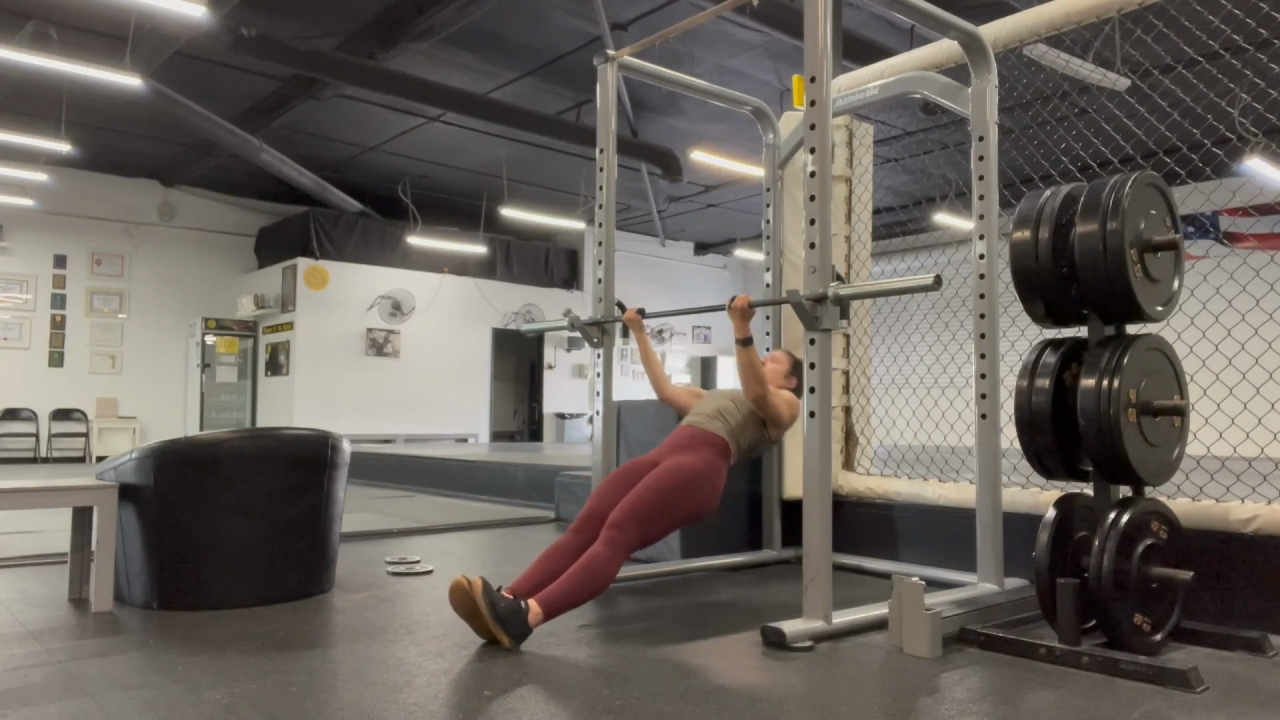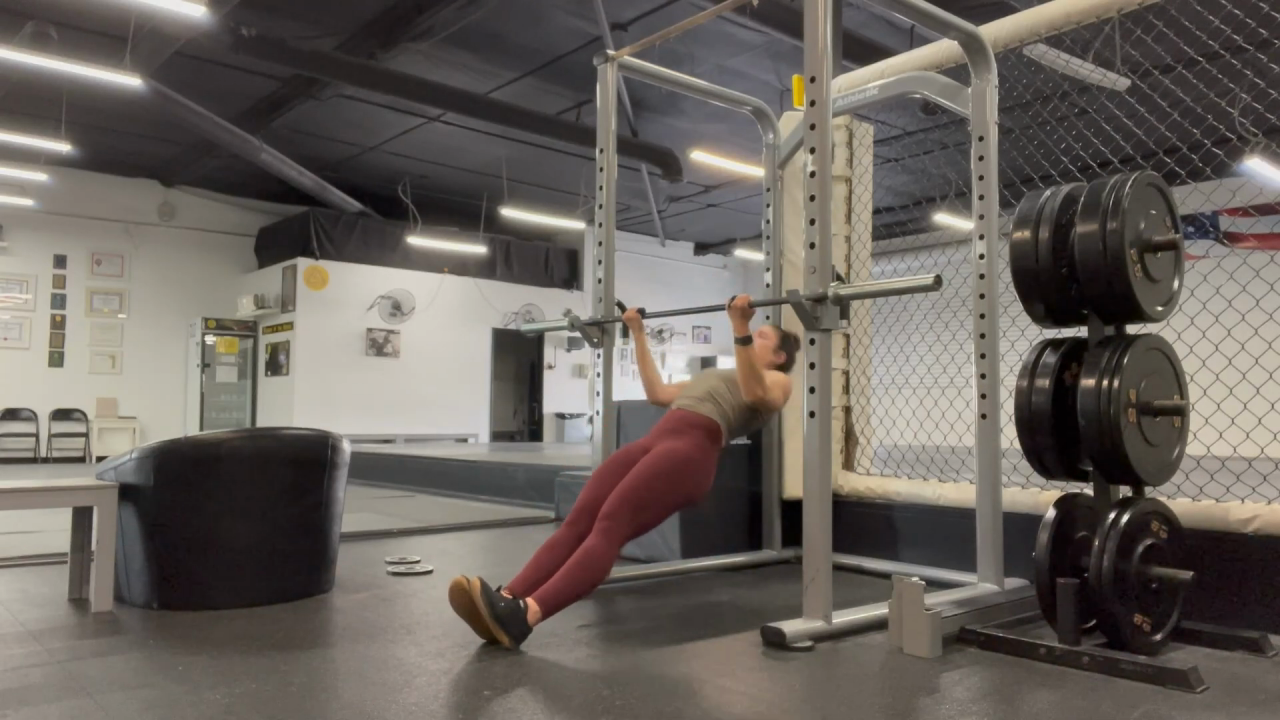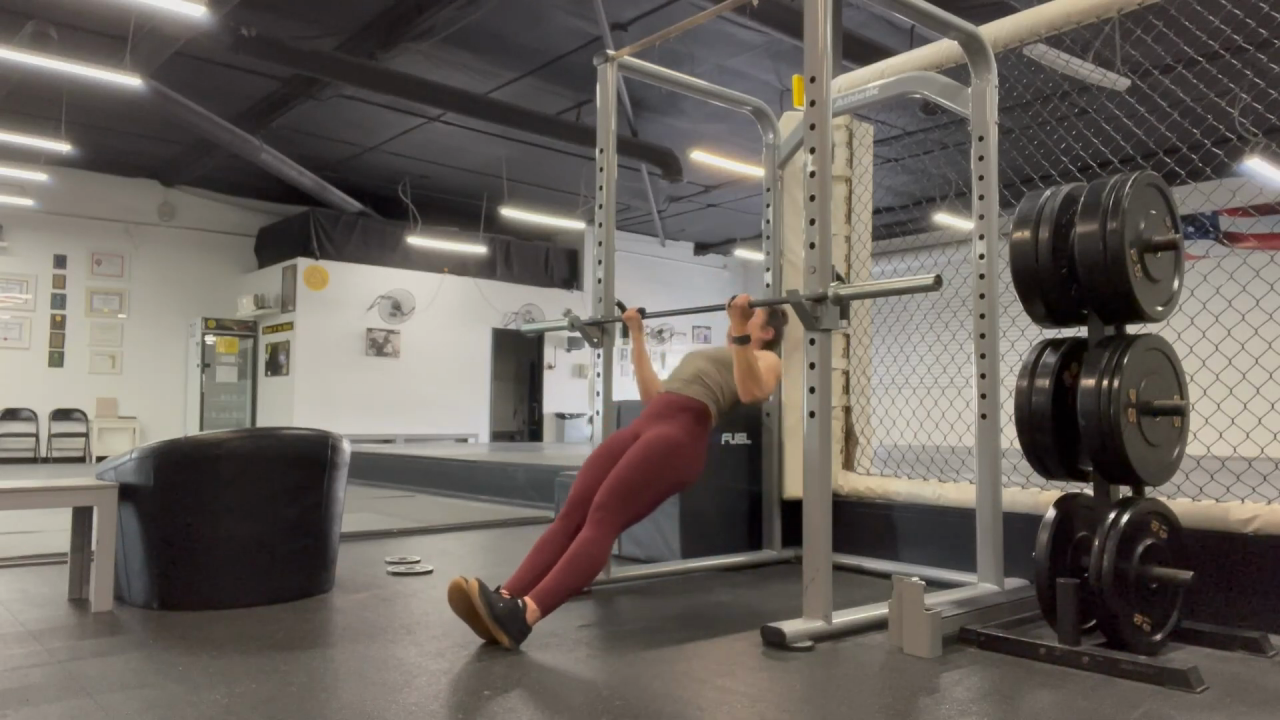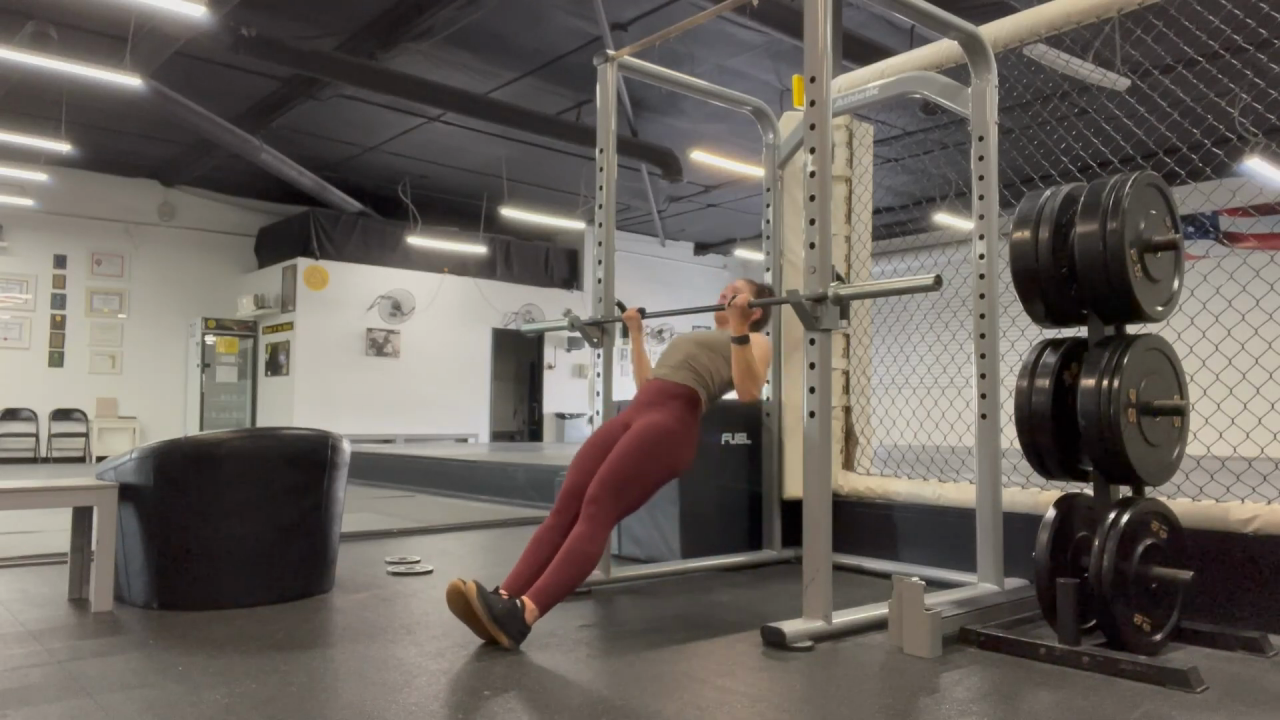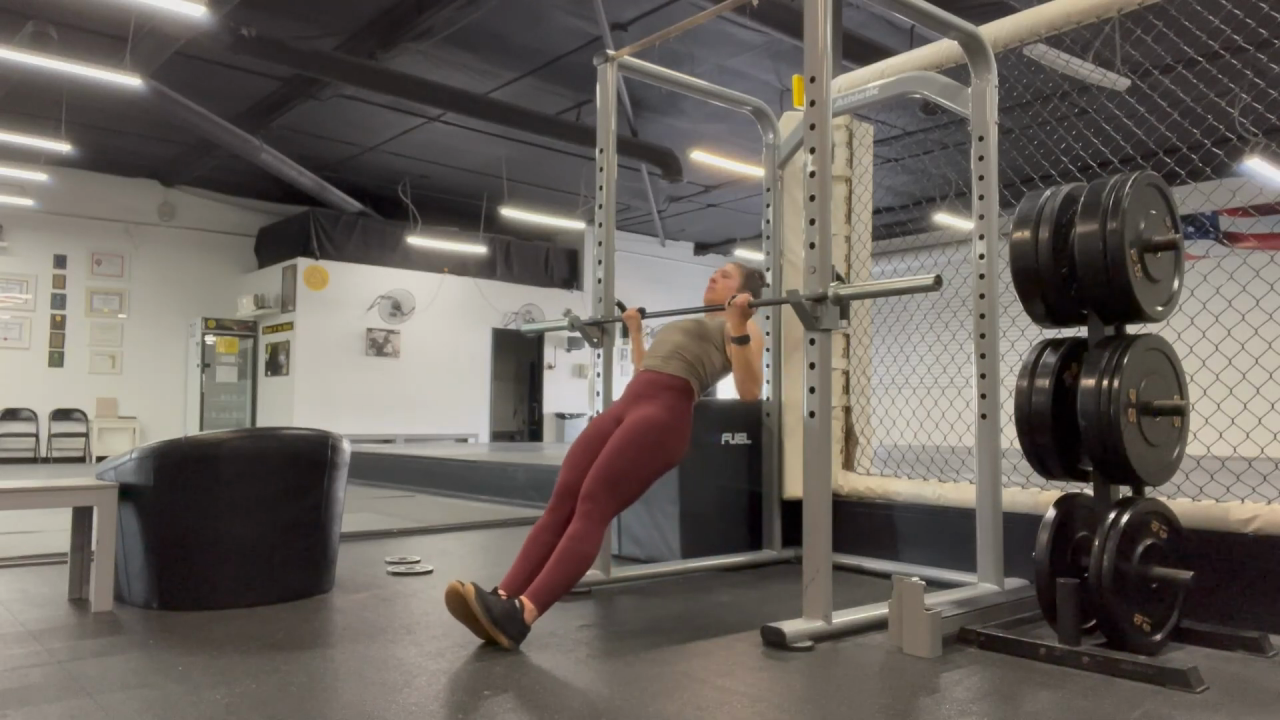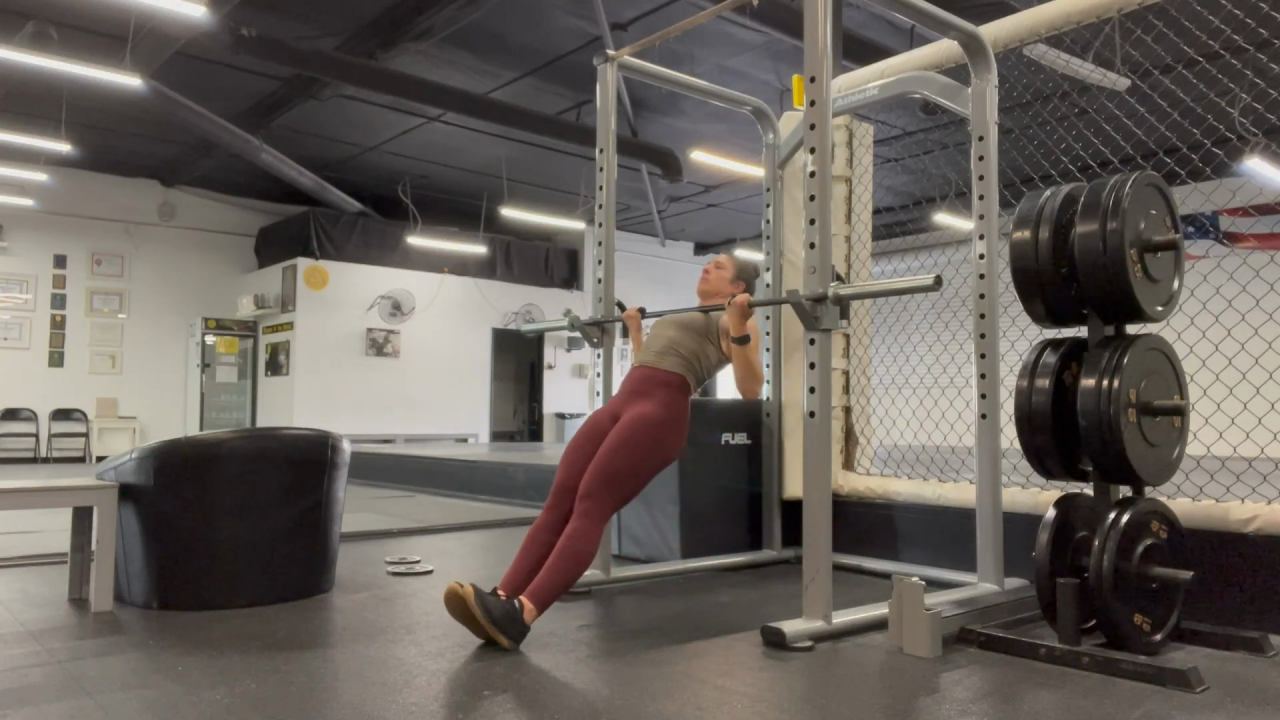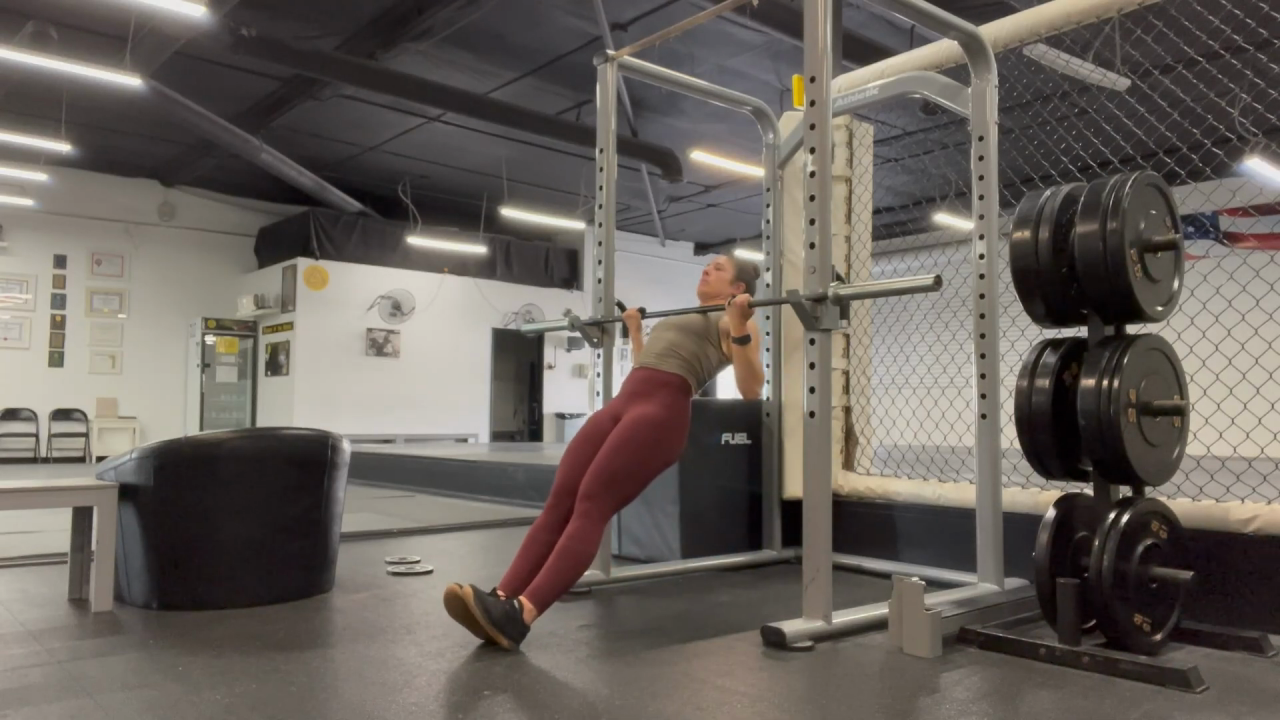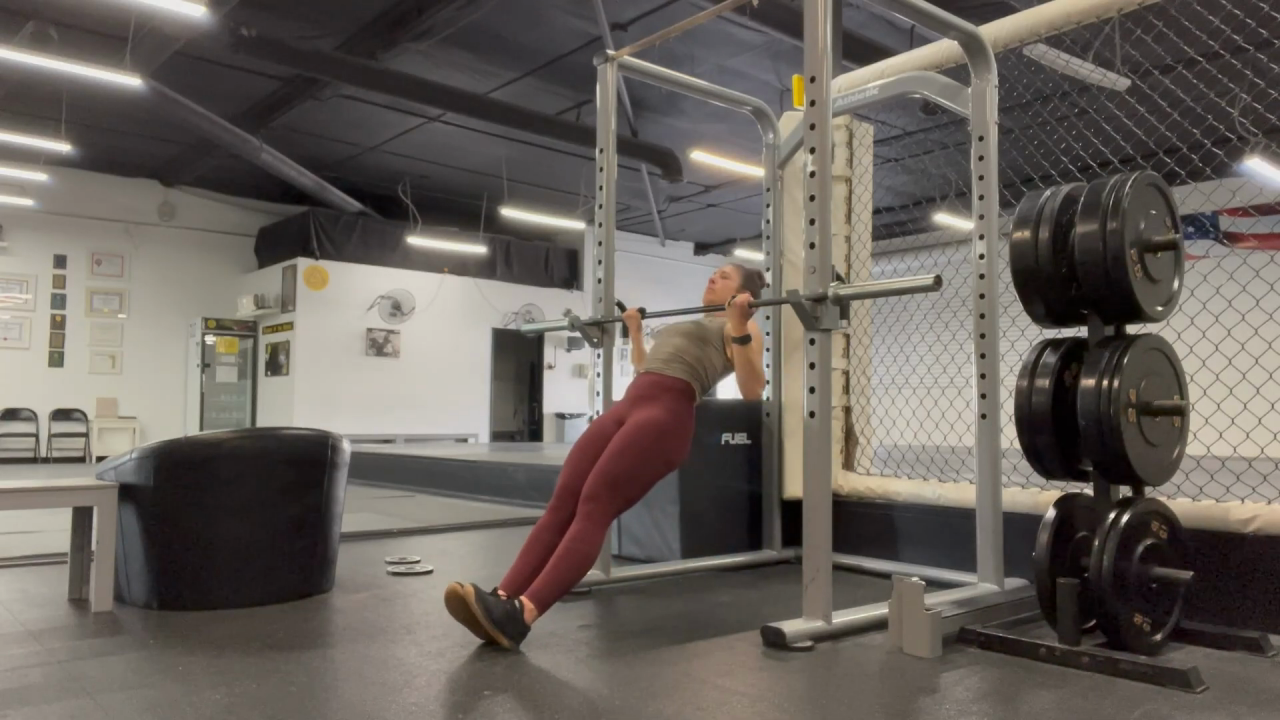
dt=0.1s
person 1, frame 1
left shoulder: (783, 406)
right shoulder: (717, 398)
left elbow: (757, 392)
right elbow: (666, 391)
left wrist: (743, 330)
right wrist: (640, 334)
left hip: (701, 466)
right hip: (661, 455)
left knee: (615, 536)
right knee: (582, 530)
left ankle: (524, 618)
right ankle: (507, 601)
person 1, frame 2
left shoulder: (777, 381)
right shoulder: (714, 375)
left elbow: (754, 394)
right elbow: (657, 394)
left wrist: (741, 329)
right wrist: (639, 335)
left hip: (691, 450)
right hip: (653, 439)
left knee: (609, 526)
right knee: (577, 523)
left ankle: (523, 616)
right ankle: (506, 600)
person 1, frame 3
left shoulder: (766, 359)
right shoulder: (709, 358)
left elbow: (751, 392)
right elbow: (650, 392)
left wrist: (739, 328)
right wrist: (637, 334)
left hip: (683, 434)
right hip: (642, 426)
left knee: (601, 520)
right knee: (570, 516)
left ankle: (522, 617)
right ankle: (504, 600)
person 1, frame 4
left shoulder: (754, 341)
right shoulder: (698, 338)
left elbow: (749, 391)
left wrist: (738, 330)
right wrist: (636, 334)
left hip: (672, 422)
right hip: (633, 413)
left knee: (596, 512)
right knee: (565, 509)
left ankle: (522, 615)
right ankle: (502, 601)
person 1, frame 5
left shoulder: (743, 330)
right shoulder: (688, 326)
left elbow: (749, 390)
left wrist: (738, 324)
right wrist: (635, 332)
left hip: (666, 413)
right hip: (624, 406)
left knee: (591, 508)
right knee: (561, 506)
left ankle: (520, 615)
right ankle: (500, 600)
person 1, frame 6
left shoulder: (732, 324)
right shoulder: (685, 319)
left elbow: (750, 390)
left wrist: (738, 324)
right wrist: (635, 331)
left hip: (661, 411)
right hip: (621, 401)
left knee: (590, 507)
right knee: (559, 504)
left ankle: (520, 615)
right ankle: (501, 600)
person 1, frame 7
left shoulder: (733, 324)
right shoulder: (686, 322)
left elbow: (751, 390)
left wrist: (739, 324)
right wrist: (635, 331)
left hip: (662, 411)
right hip: (622, 402)
left knee: (590, 507)
right knee: (559, 505)
left ankle: (520, 615)
right ankle: (501, 601)
person 1, frame 8
left shoulder: (741, 330)
right shoulder: (690, 329)
left elbow: (752, 391)
left wrist: (738, 325)
right wrist: (635, 334)
left hip: (668, 415)
right hip: (626, 407)
left knee: (593, 509)
right knee: (562, 506)
left ankle: (520, 615)
right ankle: (501, 600)
